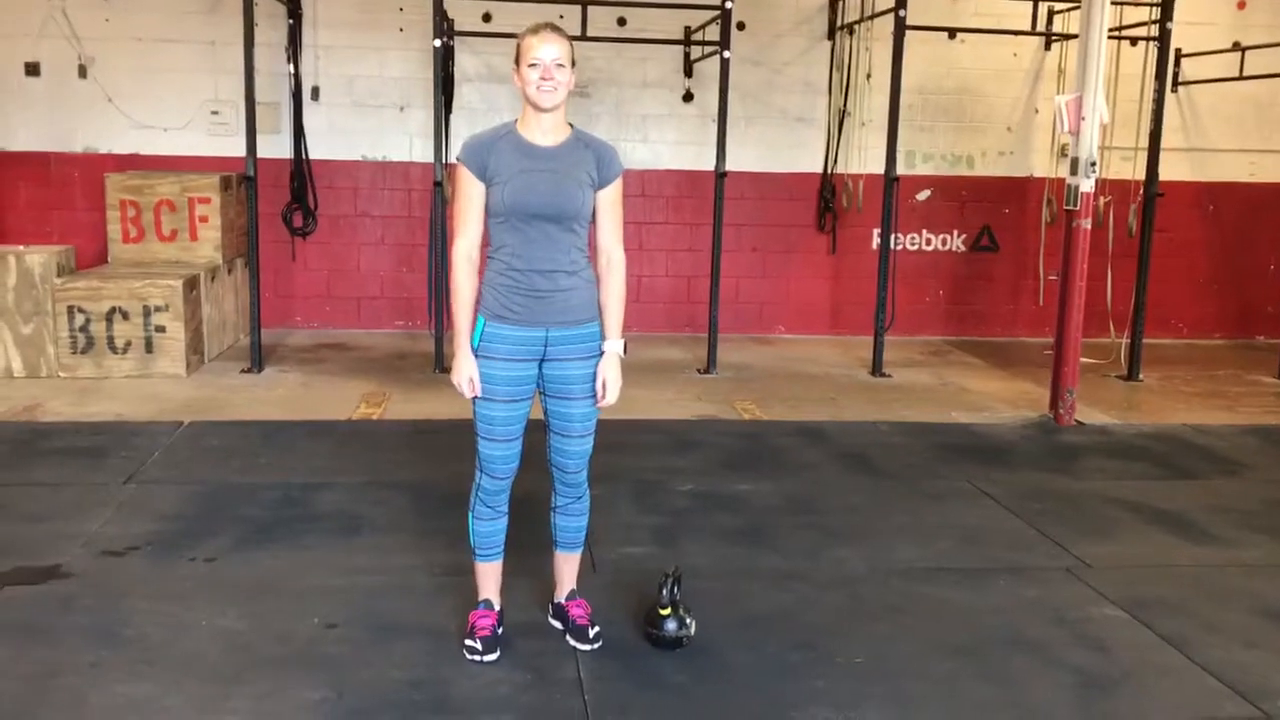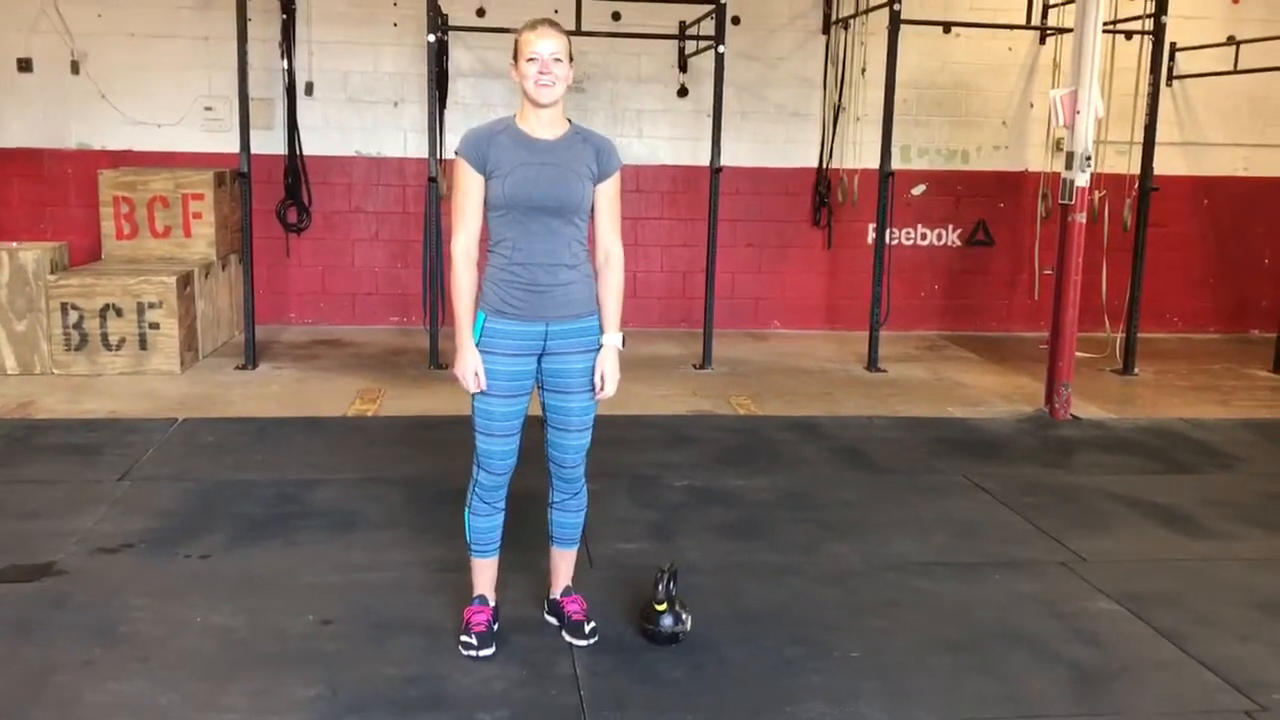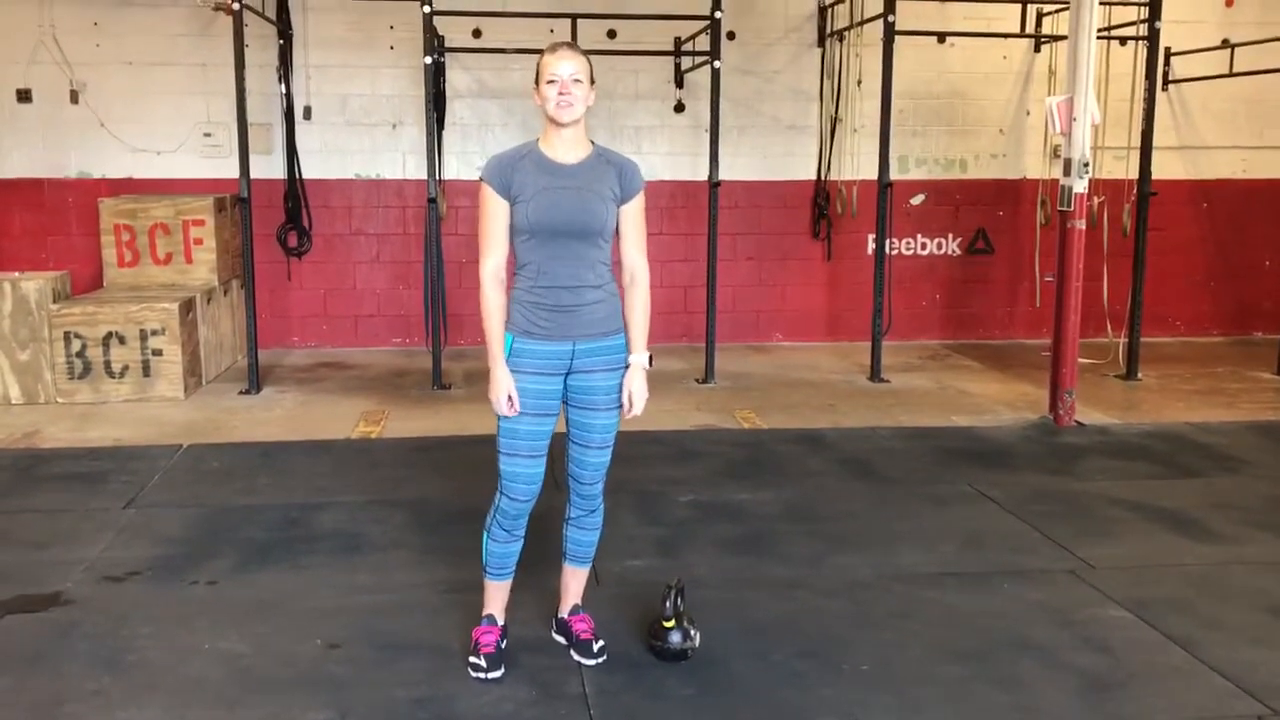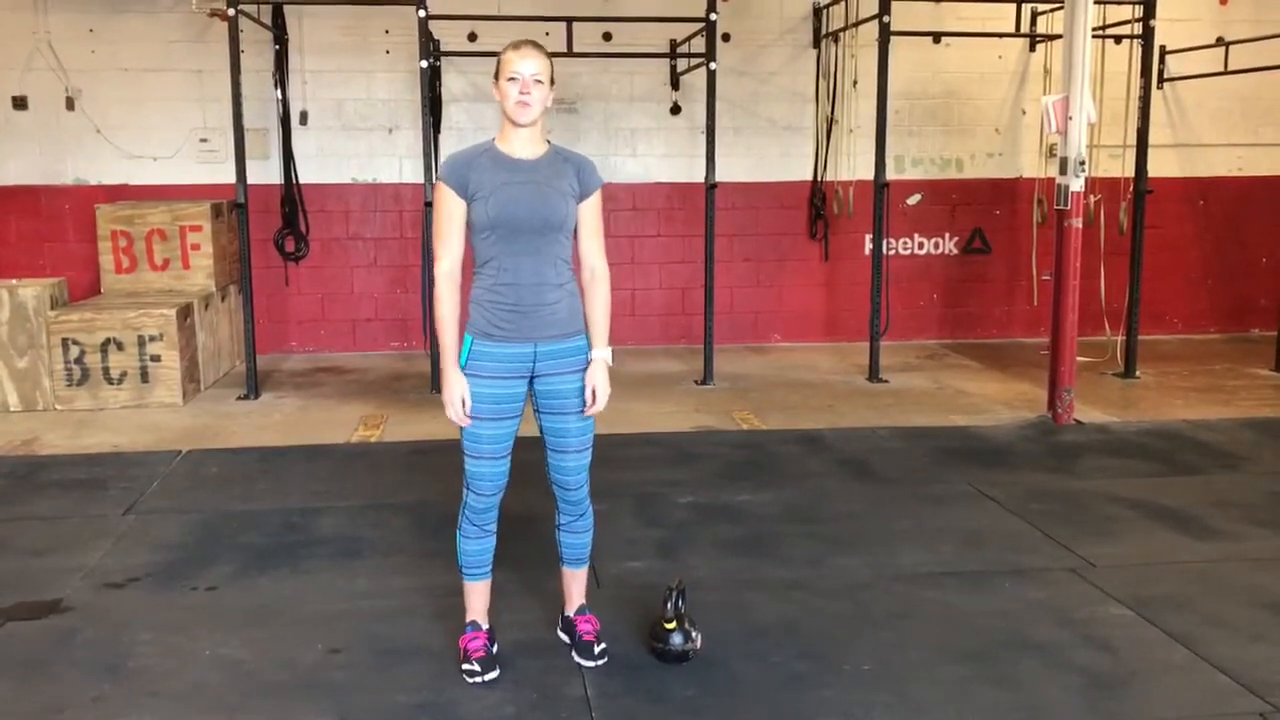
dt=1s
person 1, frame 1
left shoulder: (599, 157)
right shoulder: (483, 151)
left elbow: (611, 257)
right elbow: (464, 253)
left wrist: (613, 347)
right wrist: (462, 345)
left hip: (577, 336)
right hip: (503, 334)
left knee: (571, 475)
right knee: (493, 475)
left ankle: (567, 599)
right ankle: (486, 606)
person 1, frame 2
left shoulder: (598, 152)
right shoulder: (481, 144)
left elbow: (609, 252)
right elbow: (463, 247)
left wrist: (611, 341)
right wrist: (464, 339)
left hip: (576, 330)
right hip: (503, 329)
left knee: (569, 470)
right knee: (492, 470)
left ankle: (563, 594)
right ankle: (482, 602)
person 1, frame 3
left shoulder: (621, 173)
right shoulder: (505, 170)
left elbow: (636, 272)
right elbow: (492, 272)
left wrist: (638, 360)
right wrist: (497, 363)
left hip: (603, 350)
right hip: (531, 348)
left knee: (588, 488)
right knee: (517, 493)
left ankle: (571, 612)
right ankle: (491, 621)
person 1, frame 4
left shoulder: (578, 171)
right shoulder: (462, 168)
left elbow: (594, 269)
right elbow: (446, 272)
left wrist: (601, 355)
right wrist: (449, 365)
left hip: (565, 350)
right hip: (491, 351)
left knee: (573, 489)
right knee: (482, 493)
left ankle: (576, 613)
right ankle: (477, 627)
